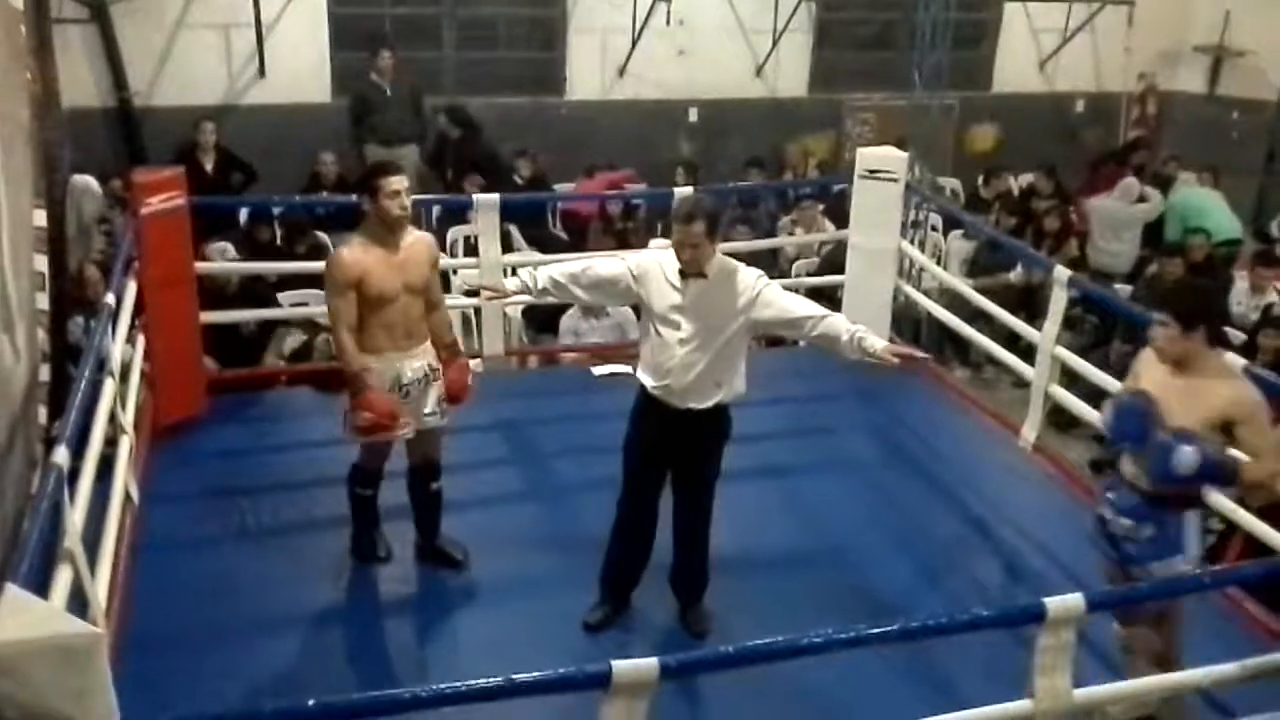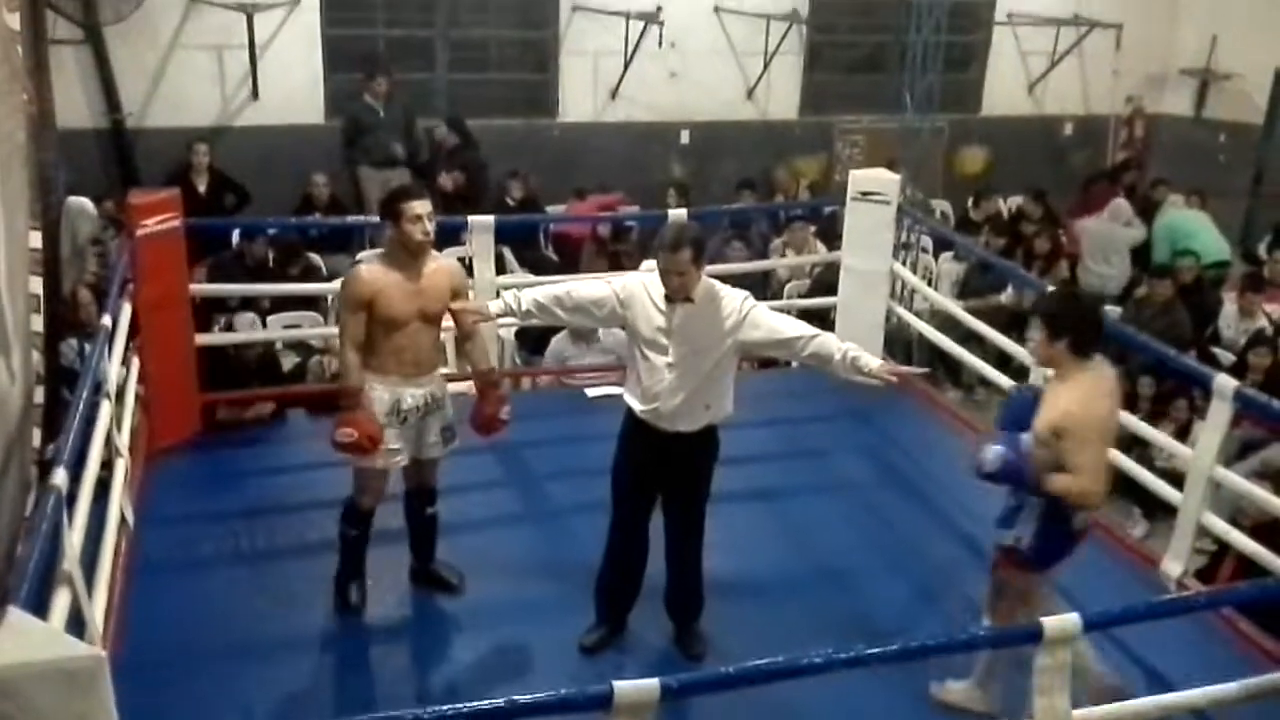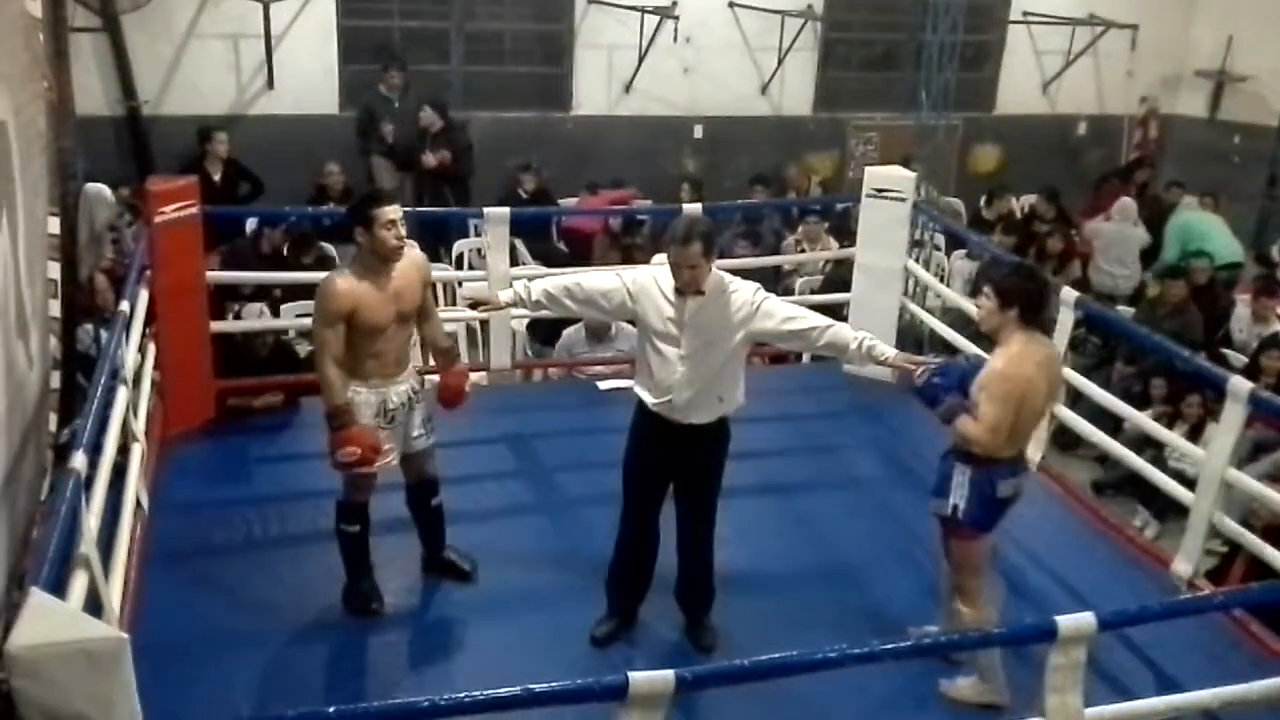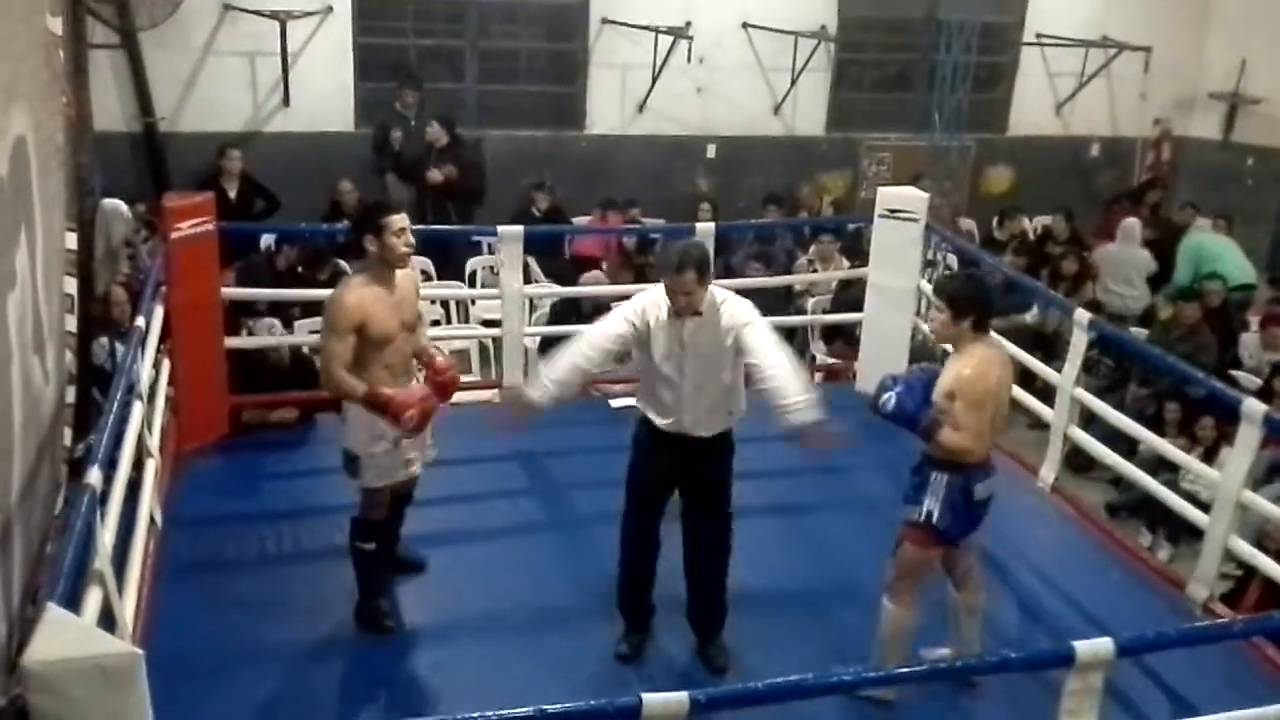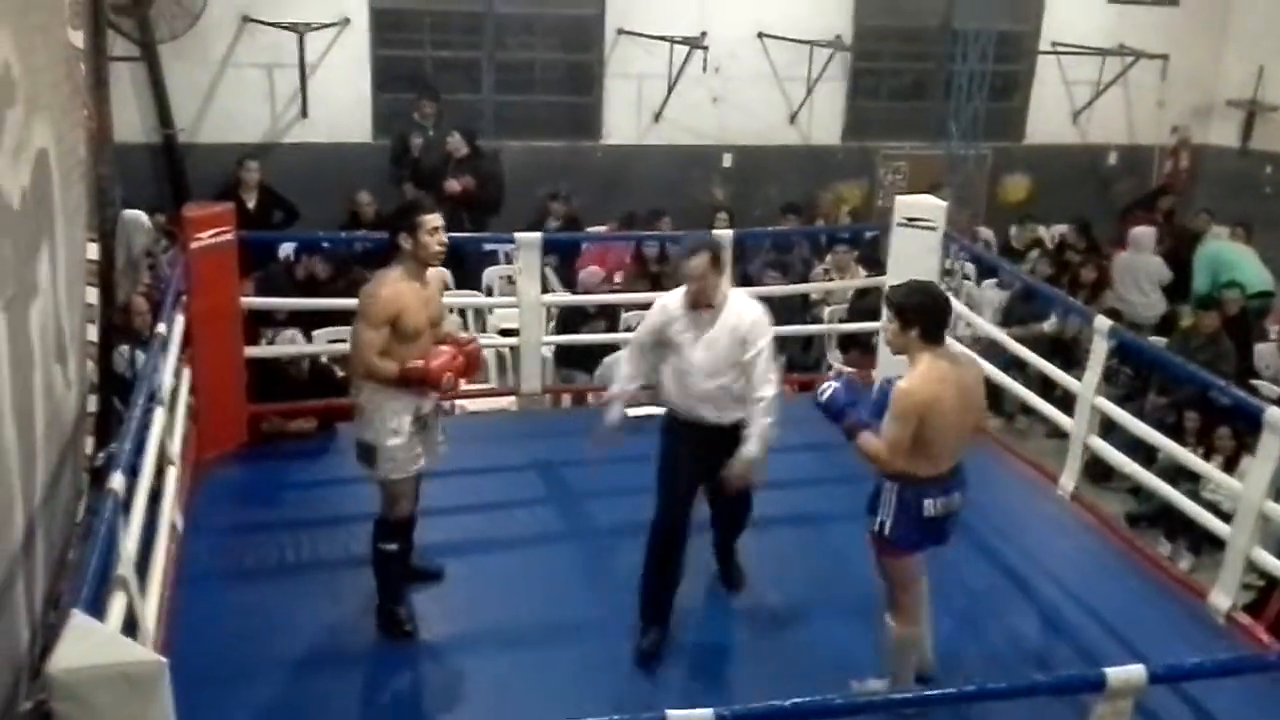
dt=0.5s
person 1, frame 1
left shoulder: (746, 286)
right shoulder: (646, 268)
left elbow: (807, 316)
right elbow: (583, 275)
left wrist: (872, 344)
right wrist: (518, 283)
left hip: (706, 418)
right hip: (652, 408)
left knee: (694, 514)
right knee: (634, 506)
left ankle: (690, 599)
right ankle: (614, 594)
person 1, frame 2
left shoulder: (734, 308)
right shoulder: (632, 291)
left elbow: (797, 336)
right elbow: (569, 298)
left wrist: (866, 362)
right wrist: (498, 306)
left hip: (695, 440)
right hip: (640, 431)
left knee: (686, 536)
right knee: (625, 530)
left ankle: (686, 620)
right ankle: (610, 616)
person 1, frame 3
left shoulder: (745, 300)
right shoulder: (641, 284)
left elbow: (810, 326)
right elbow: (578, 287)
left wrist: (881, 352)
right wrist: (512, 295)
left hip: (707, 432)
right hip: (652, 423)
left knee: (697, 528)
right knee: (636, 521)
left ankle: (697, 613)
right ankle: (621, 608)
person 1, frame 4
left shoulder: (736, 314)
right shoulder: (645, 308)
left elbow: (771, 359)
right elbow: (595, 345)
left wrist: (802, 414)
right wrist: (541, 391)
left hip: (711, 442)
right hip: (656, 434)
left knee: (711, 541)
right knee: (639, 532)
left ankle: (708, 631)
right ankle: (636, 623)
person 1, frame 5
left shoulder: (750, 316)
right shoulder: (666, 309)
left elbow: (763, 388)
right elbow: (636, 358)
left wrist: (750, 452)
right wrist: (615, 406)
left hip: (732, 431)
right hip: (683, 427)
left knee: (733, 513)
right knee: (669, 524)
left ankle: (725, 556)
right ankle: (654, 623)
person 2, frame 1
left shoulder: (1235, 397)
right shoulder: (1146, 360)
left wrist: (1213, 467)
right wrist: (1120, 419)
left hip: (1169, 521)
right hip: (1121, 501)
left knee: (1158, 636)
right knee: (1129, 612)
person 2, frame 2
left shoulder: (1085, 403)
right shoulder: (1094, 369)
left elbow: (1089, 491)
left wrist: (1026, 472)
right wrist: (1030, 410)
left hip: (1045, 513)
right hip: (1051, 508)
left knee: (1005, 605)
right knee: (1033, 598)
left ankle: (981, 691)
right ankle: (1096, 682)
person 2, frame 3
left shoulder: (1008, 366)
right shoulder: (1044, 350)
left elbow: (983, 439)
left wrist: (945, 399)
right wrist: (970, 387)
left hip: (976, 475)
right hip: (1006, 470)
left knee: (969, 582)
right knee: (959, 558)
left ankle: (990, 683)
right ankle: (953, 632)
person 2, frame 4
left shoulder: (973, 371)
right shoulder: (990, 351)
left elbow: (970, 446)
left wrist: (917, 417)
right wrist: (931, 390)
left hip: (948, 484)
right hip: (966, 481)
left knee: (900, 585)
right knee: (962, 569)
right ankle: (968, 656)
person 2, frame 5
left shoulder: (911, 388)
right shoulder: (967, 368)
left elbow: (888, 458)
right elbow: (975, 423)
left wrist: (849, 415)
left hip: (910, 497)
right hip: (950, 487)
left knee: (902, 597)
right knee: (911, 577)
left ankle: (898, 687)
right ankle: (921, 657)
person 3, frame 1
left shoulder: (425, 244)
right shoulder: (348, 261)
right elbow: (344, 330)
left wrist: (452, 357)
right wrist: (362, 384)
left hip: (424, 363)
right hip: (377, 369)
left knee: (427, 460)
right knee: (373, 459)
left ankle: (429, 539)
right ankle: (365, 532)
person 3, frame 2
left shoulder: (450, 272)
right shoulder: (364, 279)
left elbow: (469, 334)
right elbow: (350, 347)
left wrist: (488, 385)
right wrist: (352, 406)
left hip: (430, 389)
right hip: (381, 394)
left knee: (424, 485)
right knee: (367, 496)
left ankle: (424, 564)
right ankle: (349, 575)
person 3, frame 3
left shoulder: (417, 263)
right shoulder: (339, 290)
right elbow: (327, 362)
left wrist: (447, 360)
right wrist: (342, 421)
left hip: (406, 385)
right hip: (363, 396)
left knee: (425, 476)
right knee: (358, 491)
left ankle: (436, 553)
right ankle: (359, 579)
person 3, frame 4
left shoulder: (409, 277)
right shoulder: (348, 302)
right elbow: (333, 374)
left wrist: (432, 360)
right wrist: (382, 401)
left hip: (409, 401)
right hip: (373, 413)
left knee: (404, 488)
right knee: (374, 506)
left ankle: (386, 553)
right ankle: (371, 597)
person 3, frame 5
left shoulder: (435, 278)
right shoulder: (383, 293)
right elbow: (362, 363)
left wrist: (456, 342)
right wrist: (419, 373)
left hip: (422, 400)
right hip: (389, 405)
left knee: (410, 492)
right knee: (397, 505)
left ankle: (400, 563)
right ankle: (390, 602)
